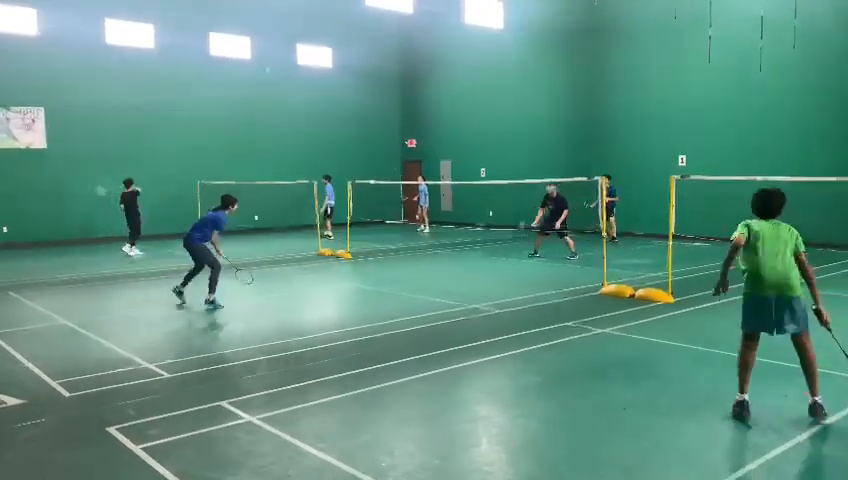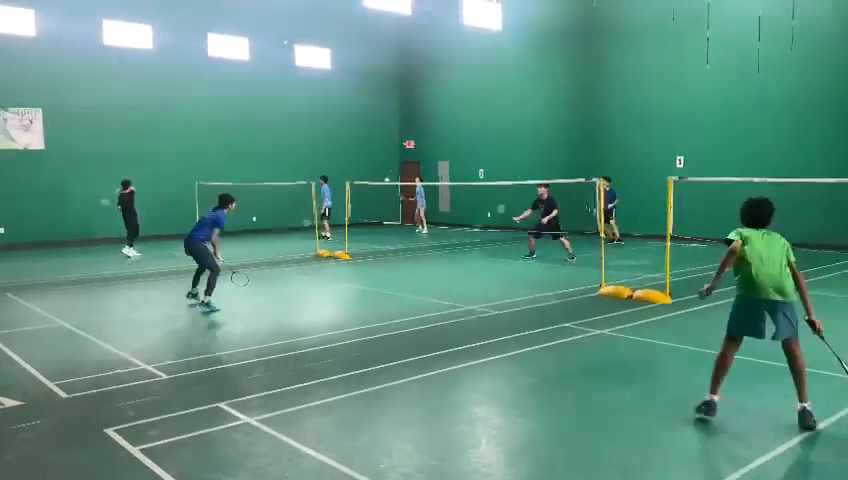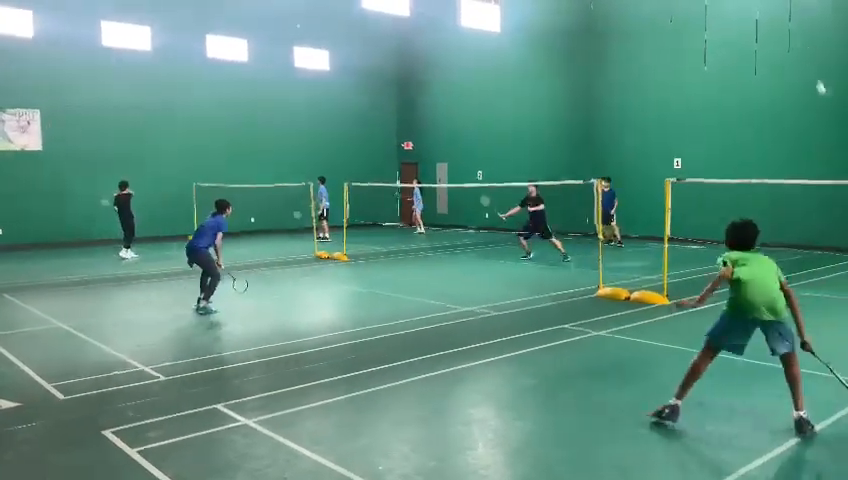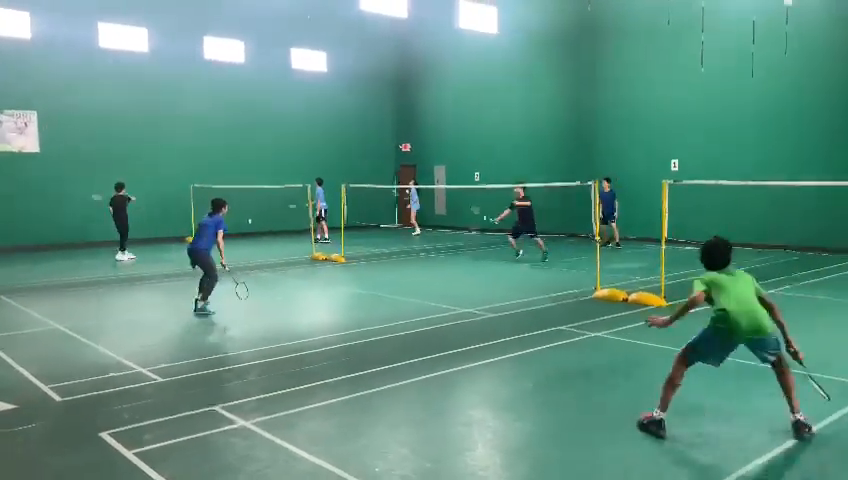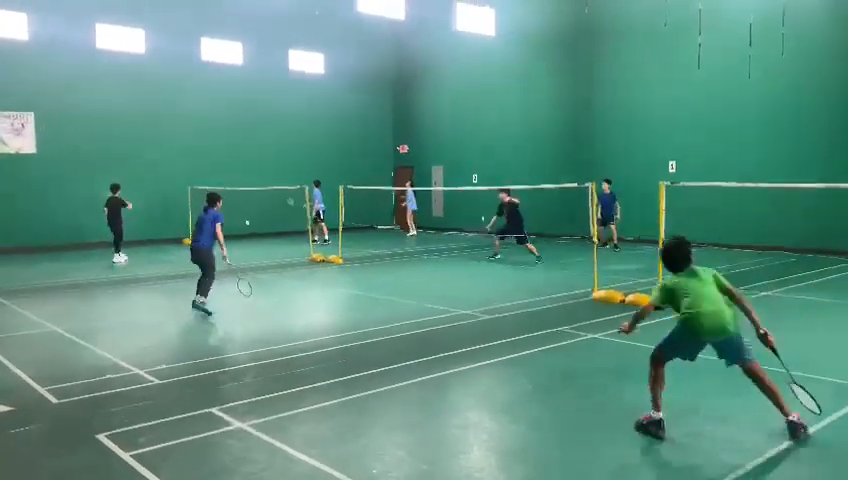
dt=0.1s
person 1, frame 1
left shoulder: (748, 225)
right shoulder: (790, 231)
left elbow: (737, 243)
right elbow: (805, 268)
left wrist: (723, 276)
right wrist: (818, 305)
left hip: (758, 285)
right hip: (789, 286)
left knee: (749, 341)
right knee: (803, 342)
left ankle: (742, 399)
right ankle: (816, 401)
person 1, frame 2
left shoulder: (740, 234)
right shoulder: (781, 241)
left elbow: (735, 249)
right elbow: (798, 277)
left wrist: (714, 281)
right wrist: (810, 315)
left hip: (752, 290)
right hip: (782, 290)
left knee: (731, 343)
right knee: (792, 348)
left ankle: (712, 399)
right ankle: (804, 408)
person 1, frame 3
left shoulder: (729, 257)
right shoulder: (768, 262)
left elbow: (725, 274)
right elbow: (789, 295)
left wrist: (699, 300)
right wrist: (802, 334)
left hip: (741, 306)
right hip: (774, 309)
left knee: (707, 354)
right knee: (789, 357)
left ankle: (674, 405)
right ankle: (801, 416)
person 1, frame 4
left shoulder: (705, 279)
right shoulder: (745, 277)
left elbow: (697, 299)
right elbow: (771, 306)
left wrist: (669, 320)
right wrist: (789, 341)
left hip: (727, 324)
right hip: (758, 325)
left knee: (682, 361)
right knee: (780, 364)
left ankle: (658, 417)
right ankle: (797, 419)
person 1, frame 5
left shoulder: (667, 284)
right shoulder: (707, 273)
left elbow: (647, 309)
right elbow: (736, 296)
left wrist: (630, 326)
right wrist: (760, 330)
left hip: (692, 326)
right hip: (724, 324)
left knee: (657, 360)
right knee: (753, 370)
left ankle: (655, 418)
right ankle: (791, 419)
person 2, frame 1
left shoulder: (214, 212)
right shoulder: (221, 218)
right elbow: (213, 238)
right wrist: (219, 251)
left hip: (189, 240)
right hip: (195, 242)
left knee: (199, 266)
right knee: (216, 267)
left ankle: (180, 288)
right ankle: (211, 300)
person 2, frame 2
left shoulder: (214, 211)
right shoulder: (221, 217)
right elbow: (214, 238)
right wrist: (216, 253)
left hip: (189, 241)
right hip: (196, 243)
left knee: (203, 266)
right knee: (215, 270)
left ankle: (193, 292)
right ankle: (206, 301)
person 2, frame 3
left shoulder: (210, 219)
right shoulder: (222, 222)
right elbow: (217, 242)
right wrist: (219, 259)
left hip: (190, 248)
right hip: (199, 250)
left knee: (207, 270)
right knee: (216, 276)
left ankle: (202, 298)
right ankle: (203, 305)
person 2, frame 4
left shoulder: (206, 218)
right shoulder: (220, 220)
right elbow: (219, 240)
right wrist: (223, 257)
left hip: (192, 250)
right hip: (201, 251)
left knee: (208, 272)
right knee: (213, 278)
left ankle: (200, 299)
right ankle: (201, 306)
person 2, frame 5
left shoulder: (201, 214)
right shoulder: (217, 214)
right elbow: (218, 232)
right wrist: (224, 248)
left hip: (194, 248)
right hip: (204, 248)
left knee: (205, 273)
right knee: (210, 276)
left ankle: (197, 299)
right ankle: (201, 301)
